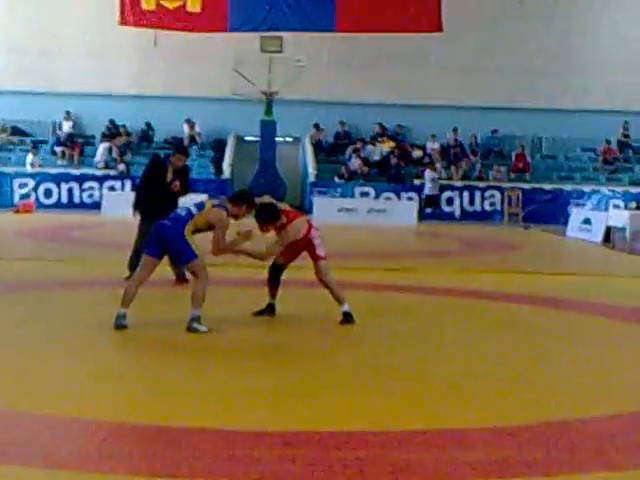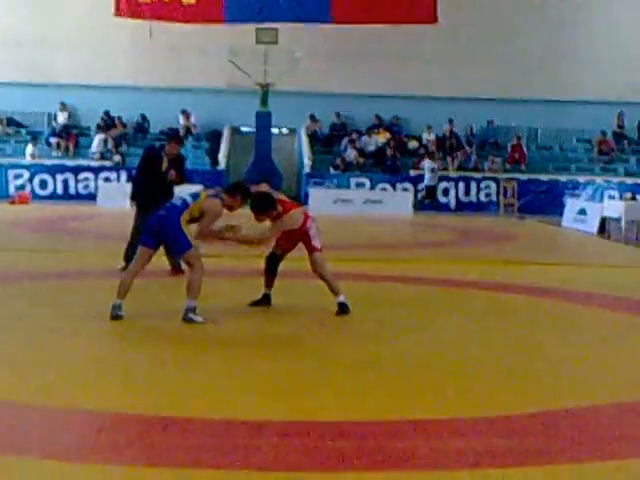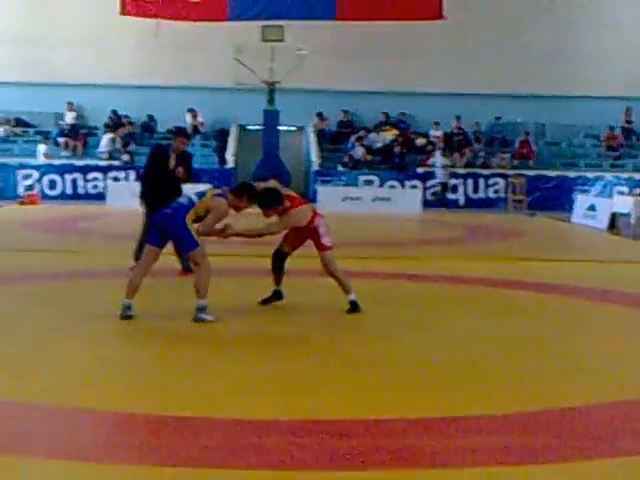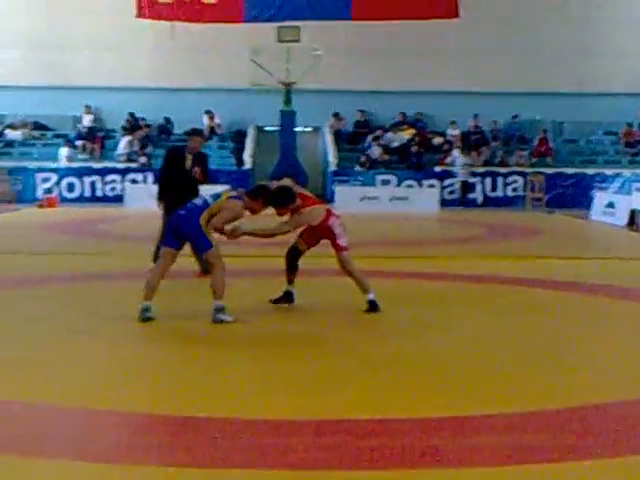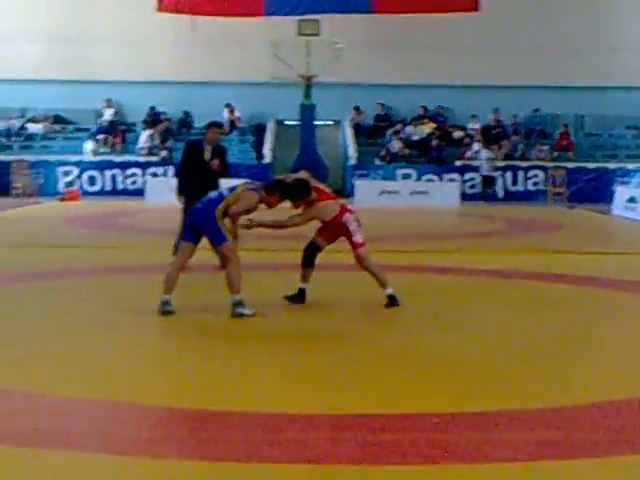
dt=0.1s
person 1, frame 1
left shoulder: (288, 232)
right shoulder: (273, 207)
left elbow: (264, 256)
right elbow: (264, 199)
left wrist: (240, 250)
left hip: (310, 239)
right hip: (293, 239)
left knee: (323, 277)
right knee: (275, 269)
left ankle: (346, 312)
right ankle: (271, 306)
person 1, frame 2
left shoulder: (283, 222)
right shoulder: (272, 197)
left elbow: (258, 240)
right elbow: (261, 187)
left wrist: (232, 236)
left hip: (307, 230)
right hip: (291, 231)
left knee: (318, 269)
right knee: (272, 260)
left ankle: (342, 302)
right ankle: (267, 296)
person 1, frame 3
left shoulder: (290, 217)
right shoulder: (280, 192)
left elbow: (261, 233)
right elbow: (271, 183)
left wrist: (234, 232)
left hip: (316, 227)
right hip: (300, 227)
left knee: (329, 266)
right knee: (278, 256)
left ankle: (352, 300)
right ankle: (277, 292)
person 1, frame 4
left shoulder: (302, 216)
right shoulder: (295, 192)
left elbow: (272, 232)
right elbow: (285, 182)
left wrist: (244, 231)
left hip: (332, 226)
right hip: (316, 226)
left knee: (347, 266)
right knee: (292, 255)
left ankle: (371, 300)
right ankle: (288, 294)
person 1, frame 5
left shoulder: (316, 209)
right shoulder: (312, 185)
left elbow: (286, 224)
right elbow: (302, 174)
left wrist: (259, 223)
right wrist: (287, 180)
left hip: (348, 223)
right hip: (333, 223)
left knee: (364, 262)
right knee: (309, 251)
left ankle: (390, 295)
right ankle: (301, 293)
person 2, frame 1
left shoulder: (184, 170)
right shoulder: (155, 163)
left elbow: (186, 189)
right elbow: (143, 183)
left wrist: (180, 188)
right wrist: (137, 204)
left hip: (169, 212)
right hip: (150, 210)
right knee: (141, 242)
left ankle: (180, 274)
right ankle: (133, 271)
person 2, frame 2
left shoulder: (179, 159)
right shoulder: (150, 152)
left elbow: (181, 179)
right elbow: (139, 174)
left wrist: (175, 177)
right wrist: (134, 196)
left hip: (165, 201)
right hip: (145, 200)
right knee: (137, 232)
left ankle: (176, 265)
right ankle: (129, 262)
person 2, frame 3
left shoulder: (186, 156)
right shoulder: (157, 150)
left elbow: (189, 177)
right elbow: (147, 173)
left wrist: (183, 175)
right wrist: (144, 195)
left hip: (173, 200)
right hip: (154, 199)
right knee: (147, 231)
left ankle: (185, 264)
right ankle: (139, 261)
person 2, frame 4
left shoulder: (202, 157)
right shoulder: (173, 152)
left elbow: (206, 178)
right elbow: (163, 174)
left wrist: (200, 175)
right wrist: (161, 196)
left hip: (190, 200)
right hip: (172, 200)
right knee: (166, 232)
left ankle: (204, 266)
person 2, frame 5
left shoulder: (221, 150)
right shoulder: (192, 145)
left elbow: (225, 171)
right elbow: (183, 168)
left wrist: (218, 168)
right wrist: (181, 190)
left hip: (211, 194)
right hip: (192, 194)
person 3, frame 1
left shoulder: (218, 203)
right shoulder: (222, 218)
right elbow: (216, 249)
right wrist: (238, 240)
left hip: (161, 227)
right hip: (177, 233)
left knee: (141, 274)
right knee: (201, 275)
left ankle: (121, 316)
right ankle: (194, 320)
person 3, frame 2
left shoulder: (213, 193)
right shoulder: (217, 207)
right elbow: (200, 234)
left hip: (156, 217)
right hip: (172, 222)
left knee: (137, 265)
right knee: (196, 265)
left ankle: (117, 307)
right ankle: (190, 311)
person 3, frame 3
left shoulder: (219, 193)
right shoulder: (223, 206)
right elbow: (202, 230)
left hip: (162, 216)
right hip: (178, 220)
left knee: (144, 264)
right knee: (203, 264)
left ankle: (127, 307)
right ankle: (200, 311)
person 3, frame 4
left shoulder: (236, 196)
right shoulder: (237, 206)
right elbow: (214, 224)
right wrist: (226, 233)
left hip: (178, 217)
right hip: (193, 221)
left knee: (161, 266)
right knee: (217, 265)
left ankle: (145, 309)
right ankle: (219, 311)
person 3, frame 5
left shoulder: (254, 188)
right shoulder: (253, 197)
right elbow: (233, 211)
right wrist: (235, 229)
left hip: (196, 211)
right hip: (210, 215)
left knee: (180, 260)
right knee: (232, 259)
left ankle: (165, 303)
right ankle: (237, 305)
